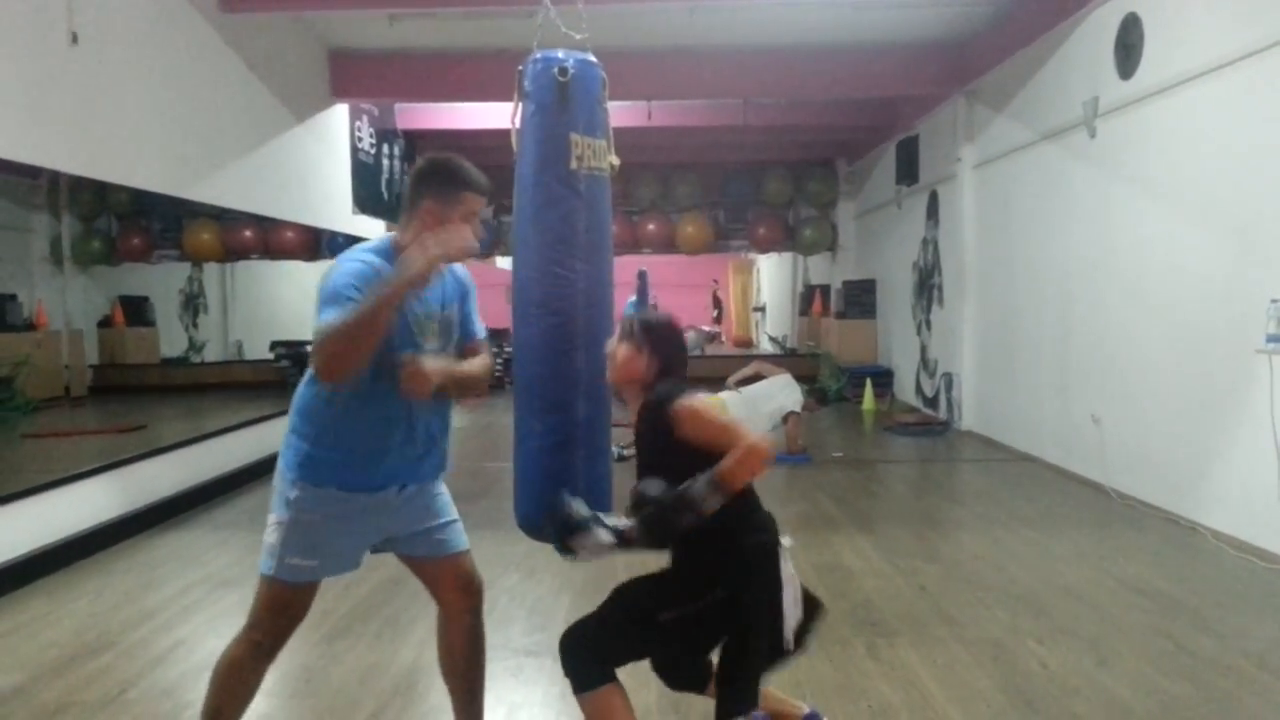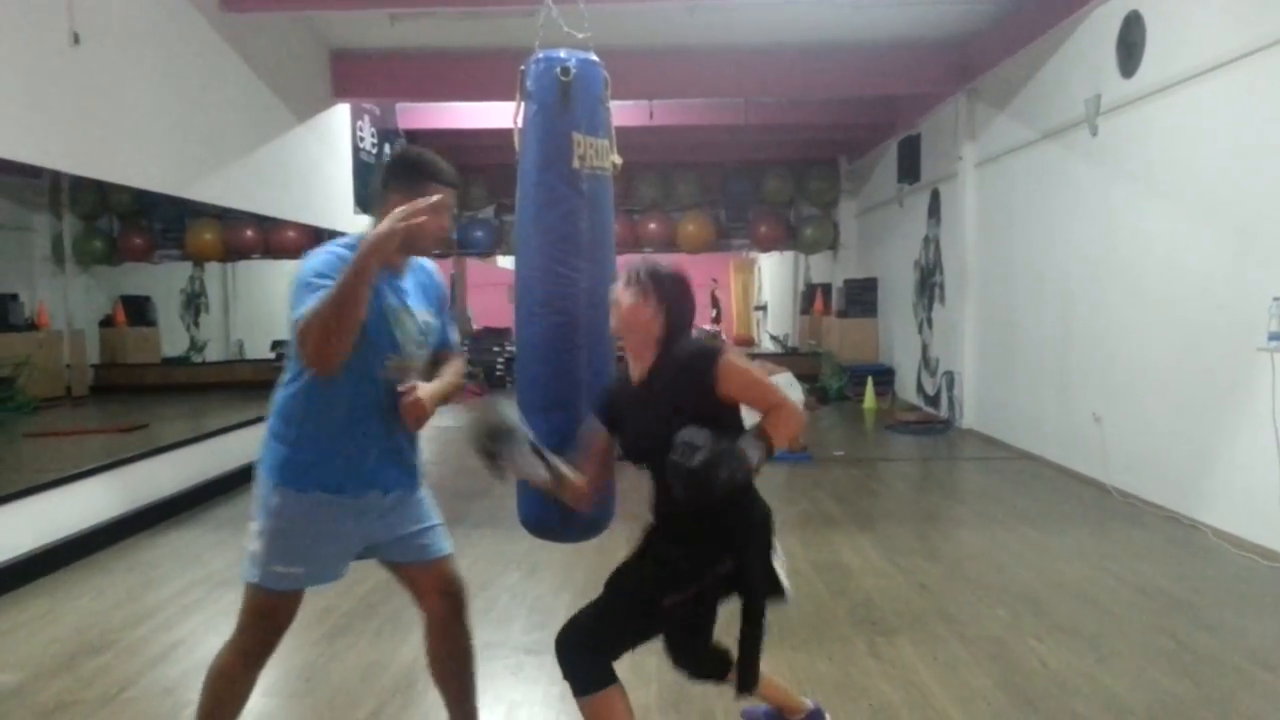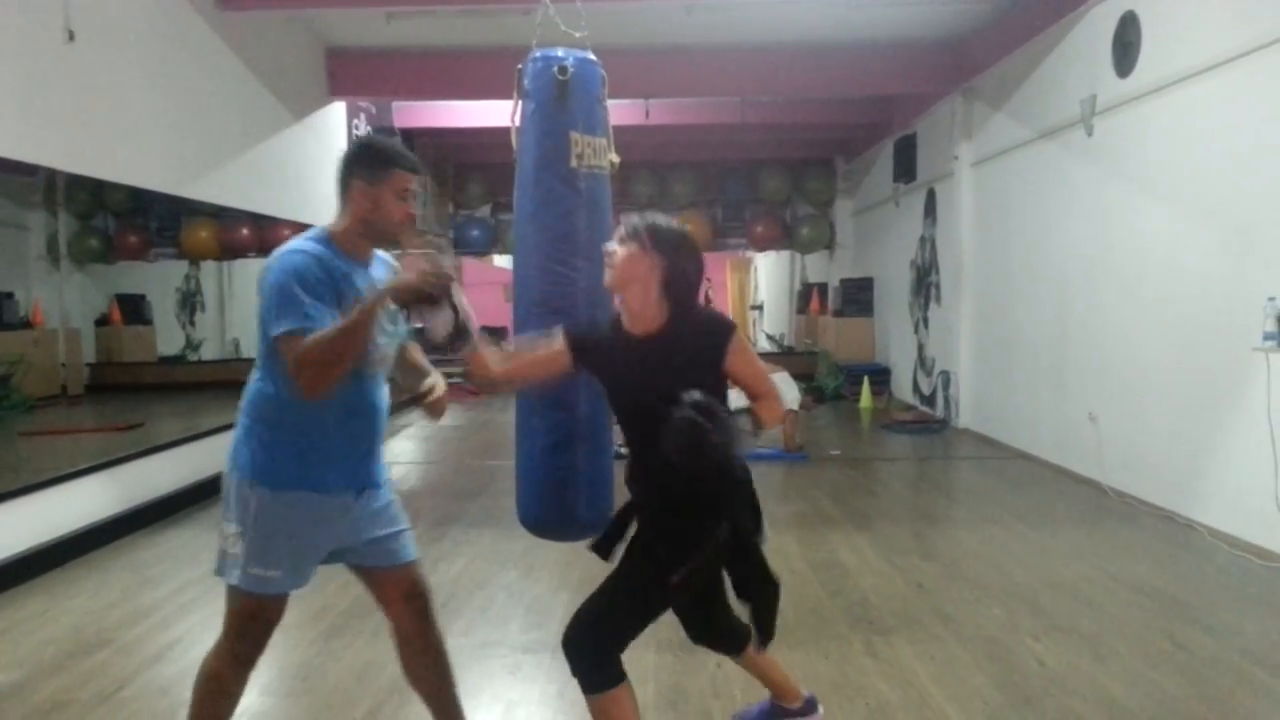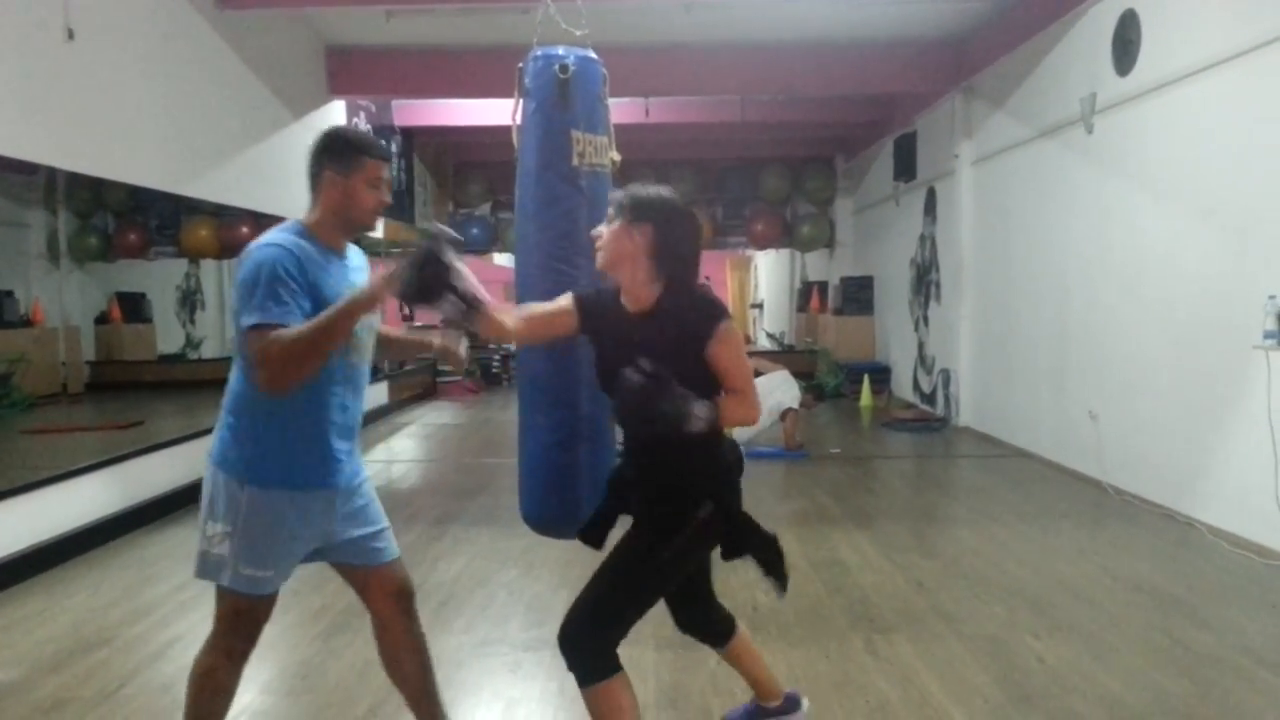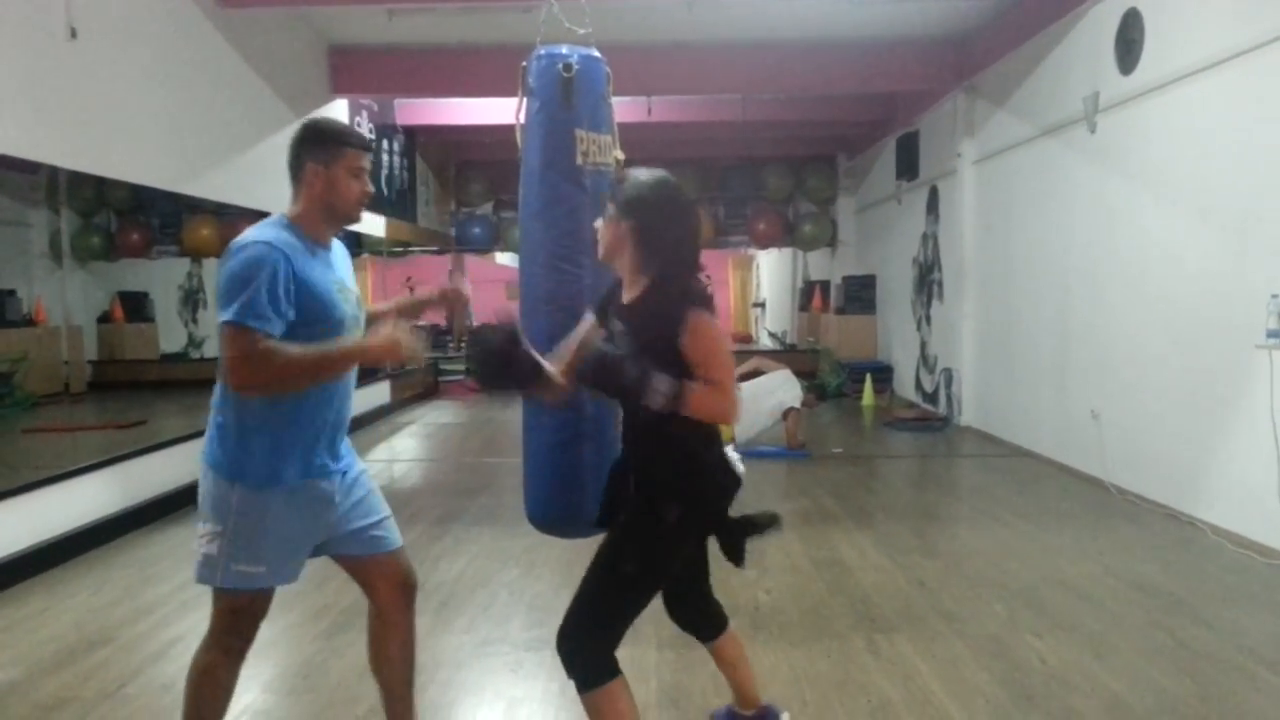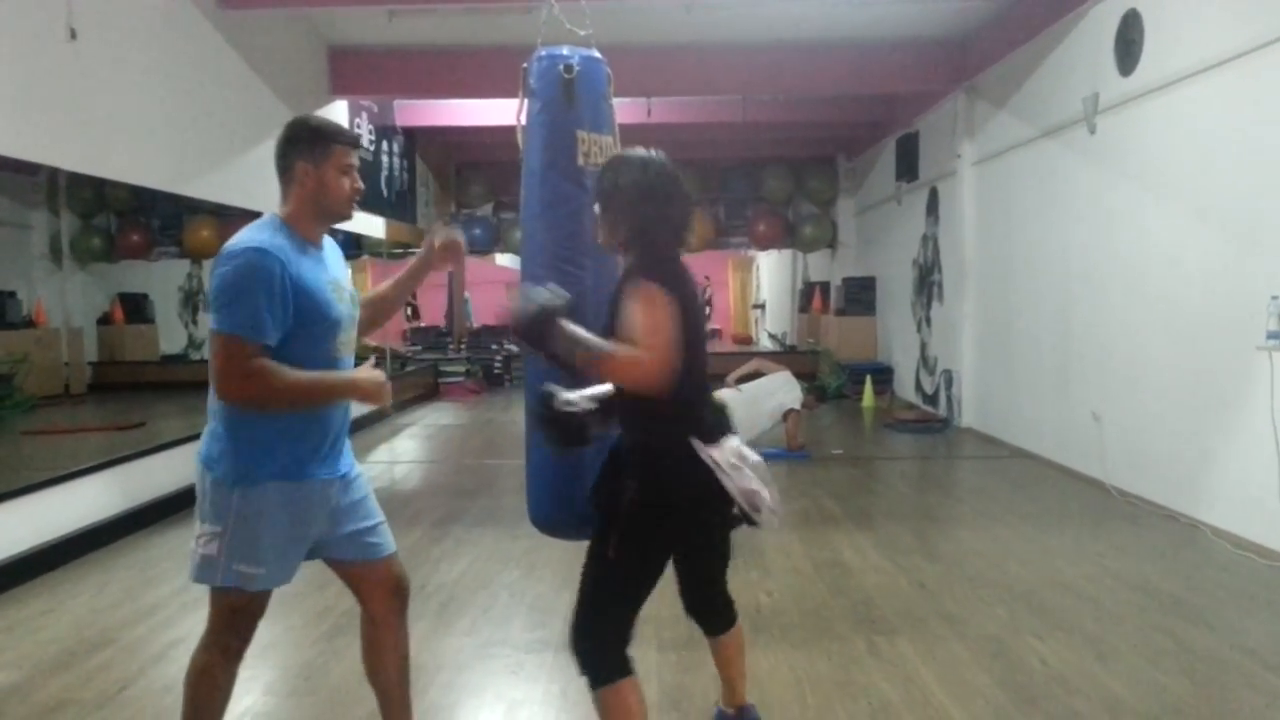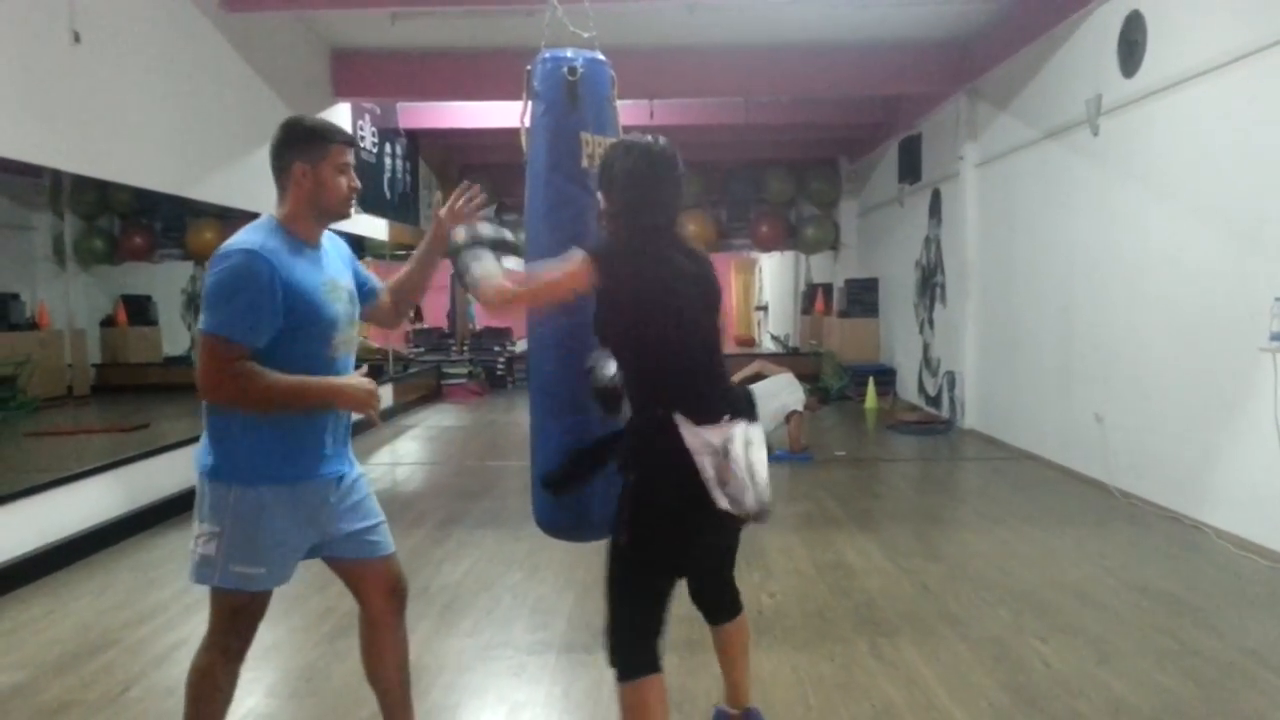
dt=0.1s
person 1, frame 1
left shoulder: (455, 278)
right shoulder: (357, 272)
left elbow: (481, 366)
right elbow: (331, 363)
left wrist: (443, 373)
right wrist: (406, 277)
left hip: (412, 479)
right hip: (328, 478)
left knee: (463, 591)
right knee: (270, 626)
person 1, frame 2
left shoulder: (428, 276)
right shoulder: (329, 269)
left elbow: (452, 361)
right elbow: (318, 352)
left wrist: (434, 390)
right wrist: (376, 250)
left hip: (395, 478)
right hip: (308, 482)
left knee: (445, 595)
right knee: (260, 631)
person 1, frame 3
left shoulder: (385, 268)
right shoulder: (298, 265)
left elbow: (395, 349)
right elbow: (309, 375)
left wrist: (431, 380)
right wrist: (381, 296)
left hip: (361, 479)
right hip: (279, 482)
left knee: (411, 600)
right knee: (247, 634)
person 1, frame 4
left shoulder: (352, 258)
right shoulder: (276, 257)
right elbow: (274, 366)
left wrist: (430, 345)
right wrist: (363, 299)
left hip: (338, 472)
right hip: (264, 479)
left knee: (393, 595)
right knee: (238, 630)
person 1, frame 5
left shoulder: (333, 250)
right shoulder: (263, 254)
right elbow: (244, 370)
left wrist: (413, 306)
right wrist: (359, 351)
left hip: (334, 467)
right hip: (259, 477)
left knee: (396, 584)
right knee: (235, 627)
person 1, frame 6
left shoulder: (325, 250)
right shoulder: (255, 257)
left elbow: (357, 320)
right elbow: (231, 378)
left wrist: (424, 264)
right wrist: (346, 385)
left hip: (333, 469)
right hip: (257, 480)
left knee: (387, 591)
right knee: (232, 628)
person 1, frame 7
left shoulder: (334, 249)
right shoulder: (250, 259)
left elbow: (386, 311)
right elbow: (218, 380)
left wrist: (435, 243)
right wrist: (331, 391)
left hip: (333, 470)
right hip: (256, 481)
left knee: (386, 591)
right knee: (232, 628)
person 2, frame 1
left shoulder: (673, 404)
right shoulder: (655, 417)
left elbow: (757, 449)
right elbow: (663, 527)
left wrist: (692, 500)
right wrist: (598, 531)
left hip: (737, 572)
right hip: (713, 566)
left knee: (583, 649)
right knee: (674, 661)
person 2, frame 2
left shoulder: (700, 362)
right shoulder: (617, 399)
left elbow: (790, 415)
right elbow: (583, 492)
left wrist: (739, 460)
left hip: (719, 537)
right hip: (675, 537)
left knee: (581, 645)
right knee: (691, 654)
person 2, frame 3
left shoulder: (705, 331)
right shoulder: (595, 340)
left elbow: (770, 405)
right elbow: (499, 369)
left hip: (704, 510)
right hip: (656, 506)
left knee: (589, 640)
right knee: (708, 623)
person 2, frame 4
left shoulder: (701, 314)
right shoulder: (598, 307)
left elbow: (748, 407)
right elbow: (508, 326)
left wrist: (693, 411)
right wrist: (453, 286)
left hip: (695, 493)
right hip: (649, 483)
left knee: (585, 635)
right knee: (695, 610)
person 2, frame 5
left shoulder: (685, 304)
right shoulder: (613, 302)
left elbow: (722, 402)
right elbow: (561, 380)
left wrist: (641, 383)
right wrist: (522, 365)
left hip: (683, 488)
right hip: (650, 480)
left knee: (583, 638)
right knee: (689, 604)
person 2, frame 6
left shoulder: (649, 280)
right shoulder: (659, 276)
left elbow: (649, 371)
left wrist: (557, 330)
left hip: (665, 471)
right hip: (699, 467)
left knee: (596, 634)
right knee: (708, 598)
person 2, frame 7
left shoulder: (614, 259)
right shoulder: (692, 263)
left elbow: (502, 297)
left hip: (668, 455)
left knee: (634, 627)
right knee: (715, 588)
